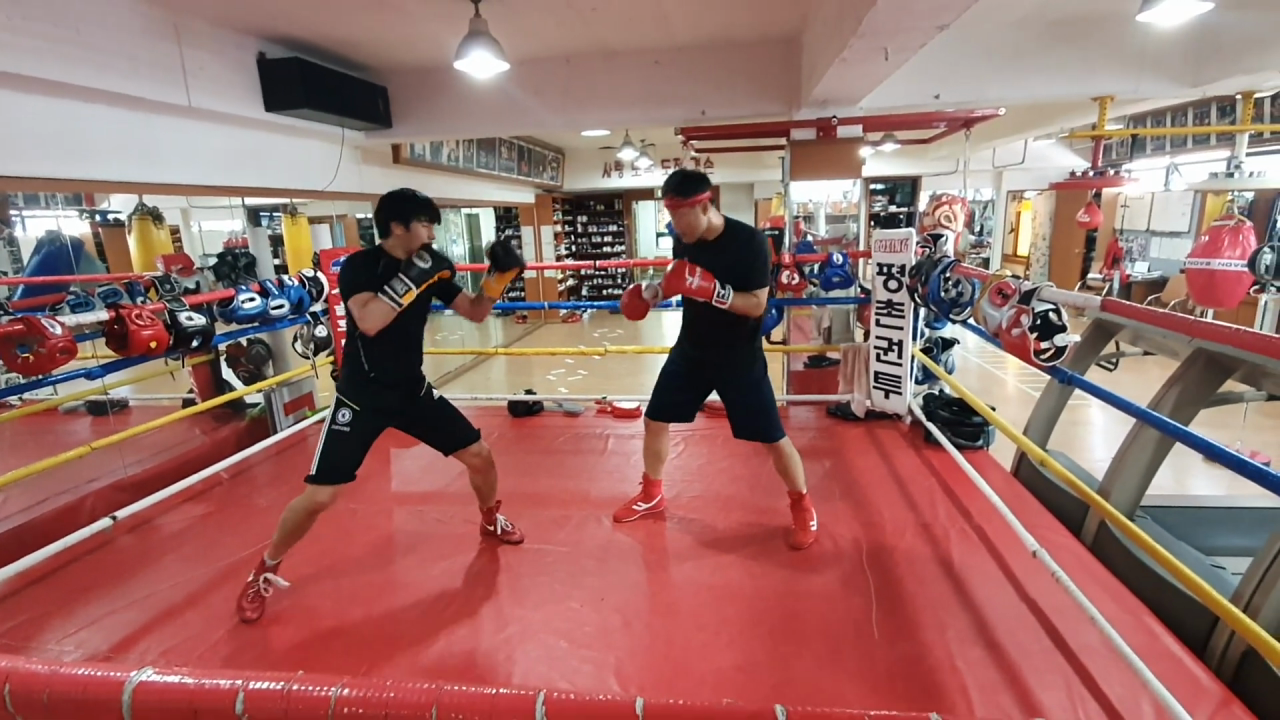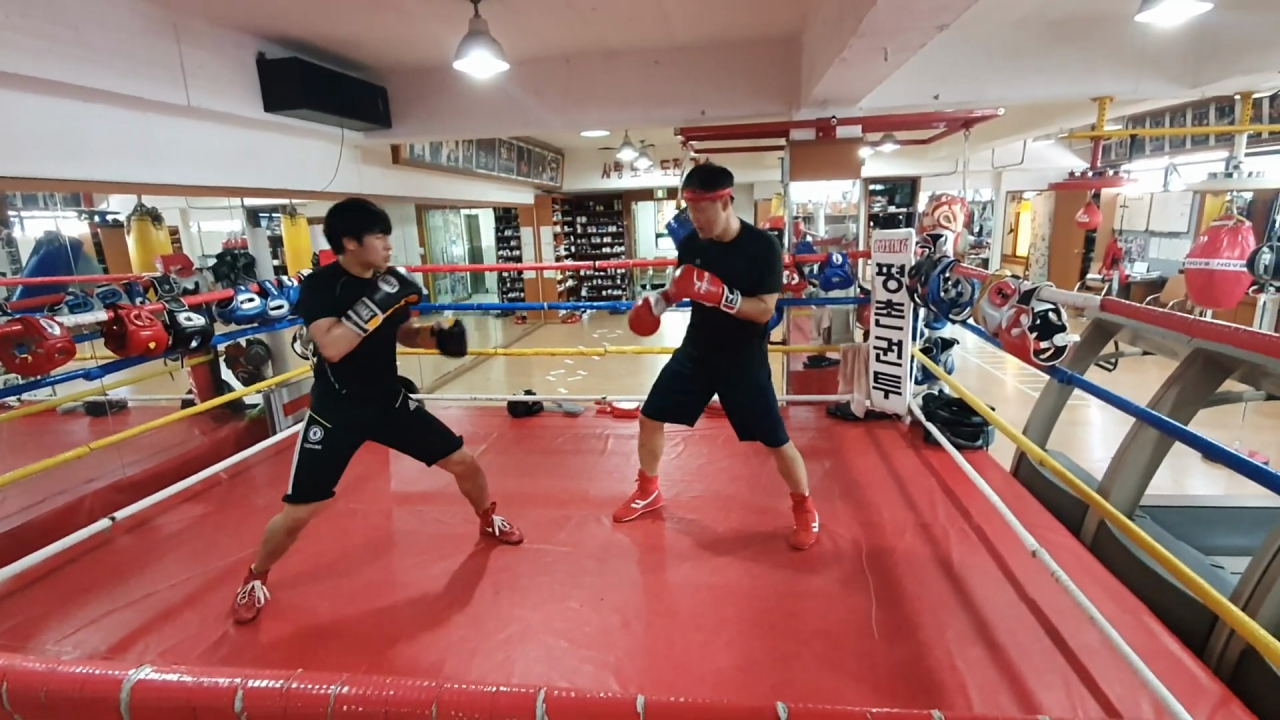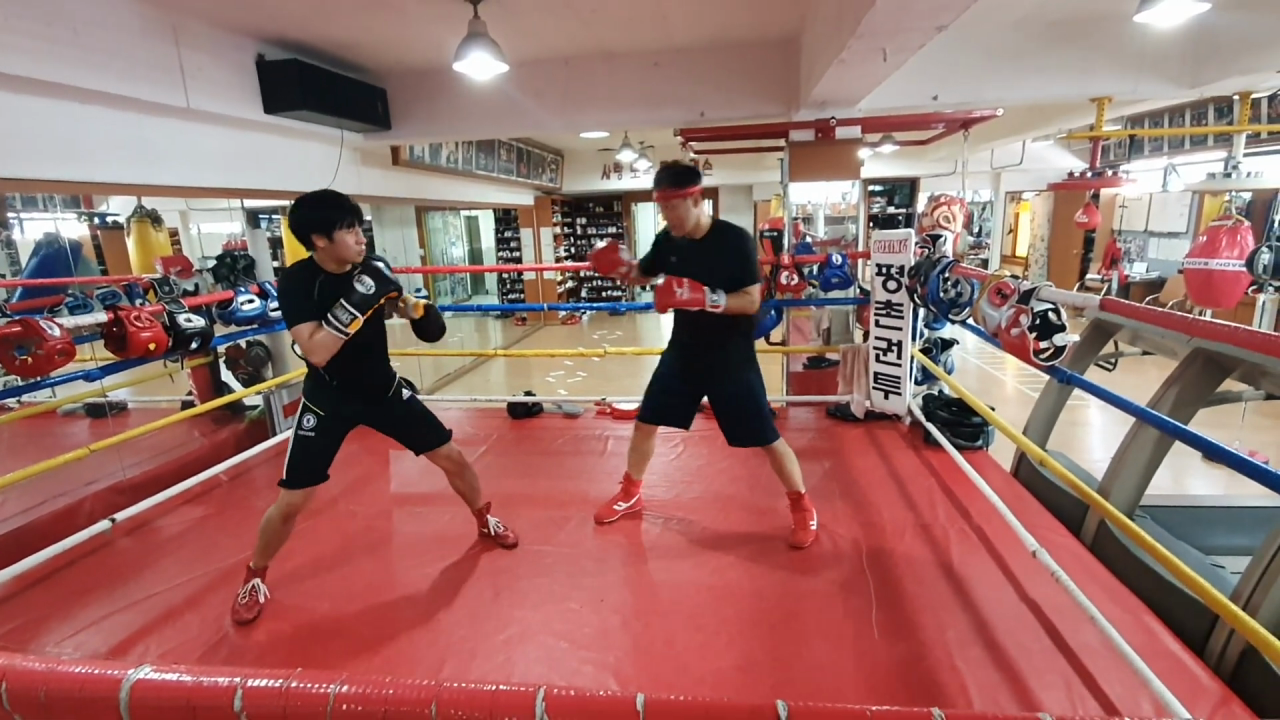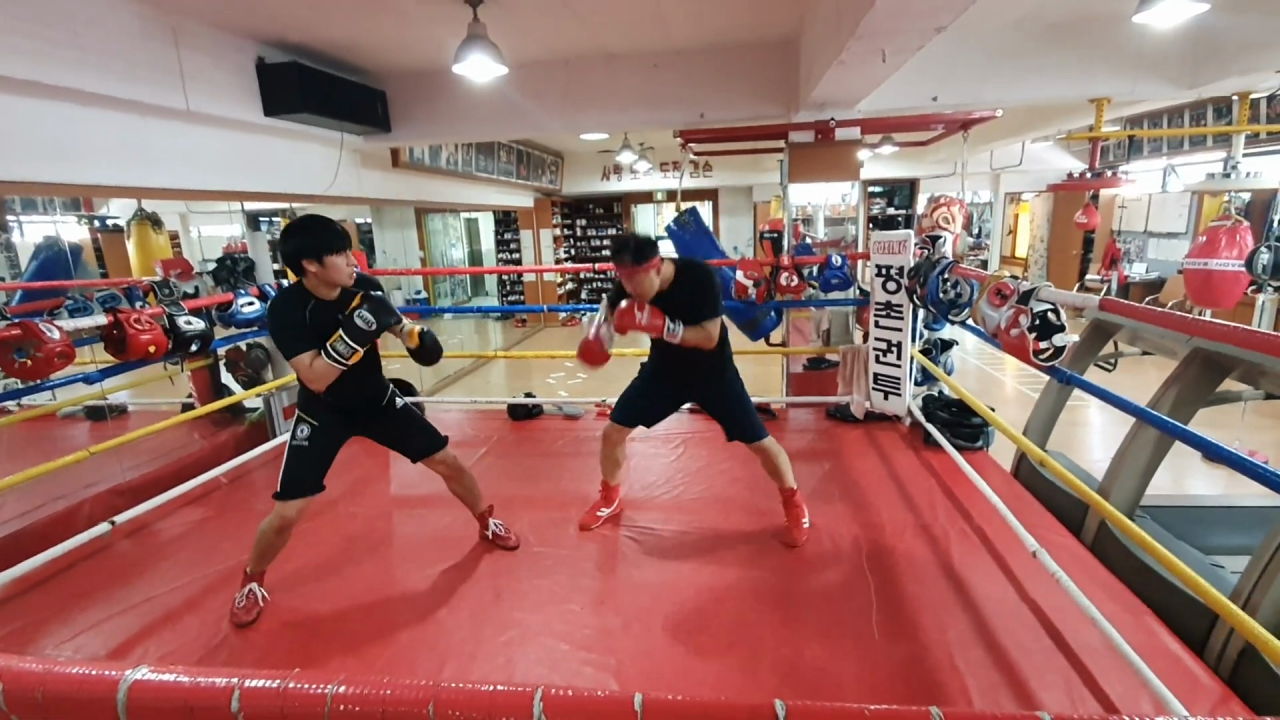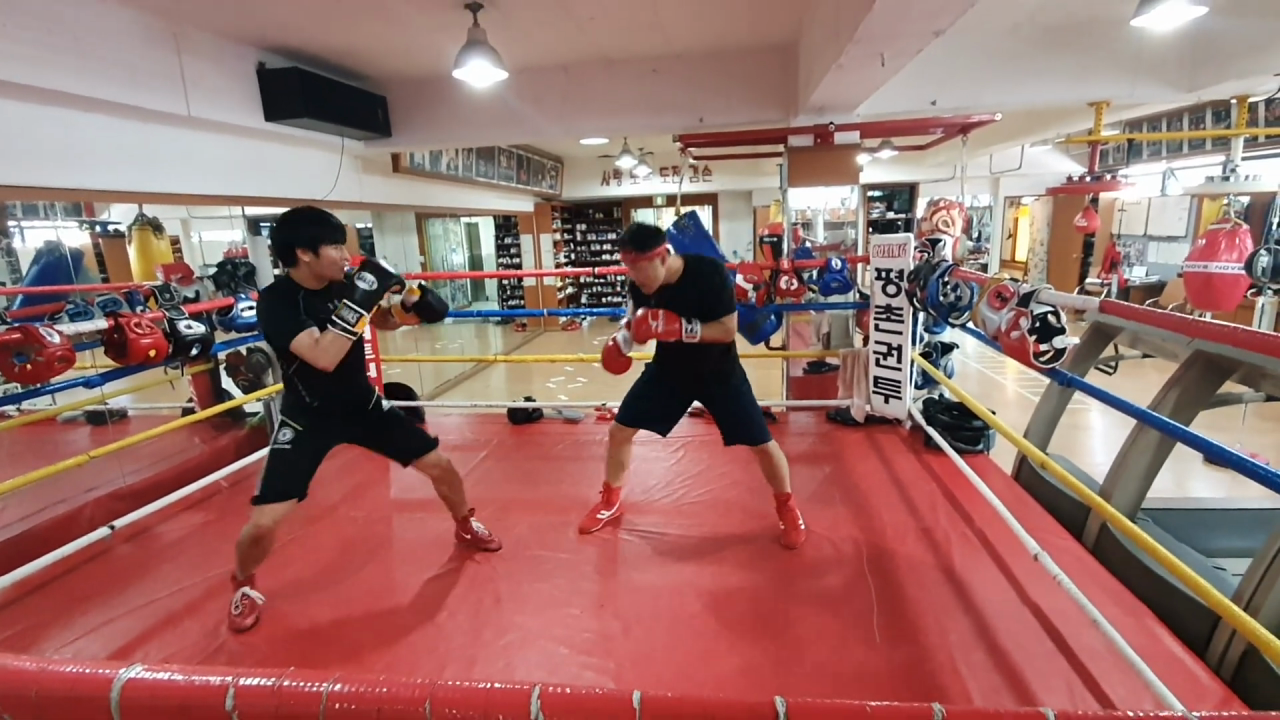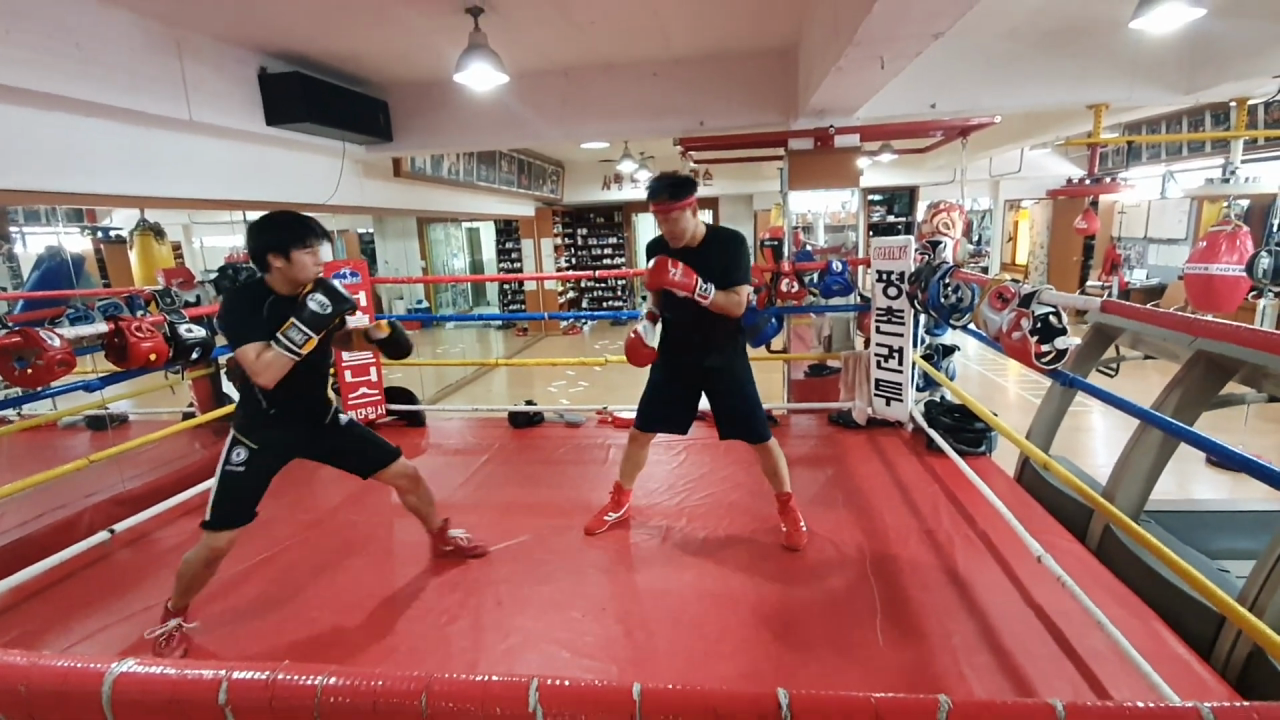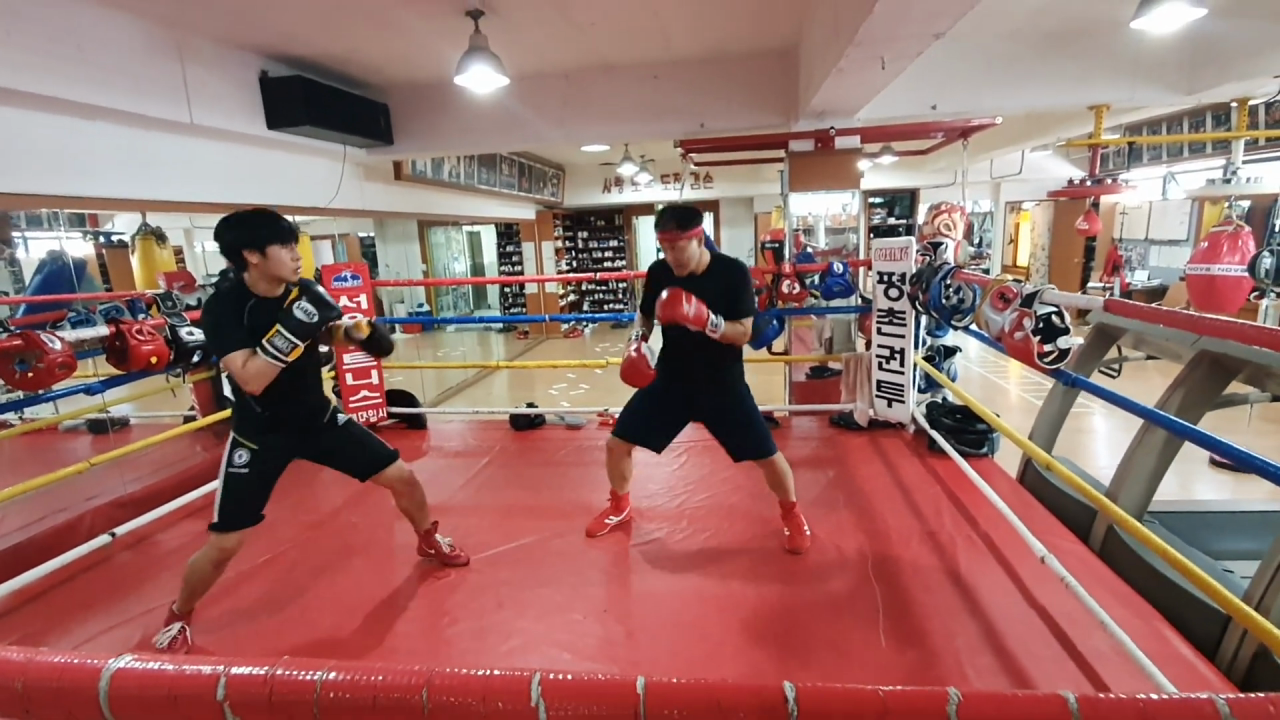
dt=0.2s
person 1, frame 1
left shoulder: (429, 267)
right shoulder: (361, 265)
left elbow: (476, 309)
right elbow: (369, 323)
left wrist: (500, 274)
right wrist: (412, 277)
left hip: (412, 390)
right hip: (362, 396)
left knee: (480, 455)
right knee: (317, 496)
left ankle: (491, 519)
right ankle: (266, 569)
person 1, frame 2
left shoulder: (388, 280)
right shoulder: (318, 286)
left elbow: (404, 332)
right elbow: (331, 348)
left wrist: (438, 335)
right wrist: (378, 302)
left hip: (390, 402)
right hip: (336, 412)
left knee: (465, 462)
right knee: (298, 513)
left ankle: (488, 520)
right ankle: (255, 577)
person 1, frame 3
left shoulder: (371, 265)
right shoulder: (296, 283)
left elbow: (397, 297)
right elbow: (316, 353)
left wrist: (418, 310)
right wrist: (356, 300)
left hip: (383, 390)
right hip: (328, 401)
left knee: (451, 457)
right knee: (292, 500)
left ankle: (485, 521)
right ankle: (255, 577)
person 1, frame 4
left shoulder: (359, 284)
right shoulder: (286, 309)
left elbow: (389, 320)
right elbow: (316, 381)
left wrist: (412, 334)
right wrist: (355, 330)
left hip: (377, 399)
right hip: (323, 415)
left knee: (449, 462)
right knee: (285, 513)
left ankle: (487, 522)
right ankle: (252, 581)
person 1, frame 5
left shoulder: (349, 279)
right shoulder: (277, 301)
left elbow: (379, 319)
right elbow: (324, 357)
left wrist: (414, 304)
right wrist: (360, 299)
left hip: (362, 405)
right hip: (307, 418)
left knee: (438, 463)
right knee: (265, 520)
left ankle: (466, 526)
right ankle: (244, 582)
person 1, frame 6
left shoulder: (315, 291)
right shoulder: (242, 304)
left elbow: (334, 343)
right elbow: (263, 374)
left wrist: (376, 335)
right wrist: (308, 319)
left hip: (320, 420)
right hip: (261, 433)
left knee: (406, 473)
right knee: (215, 544)
left ankle: (443, 537)
right ankle: (174, 615)
person 1, frame 7
left shoulder: (300, 291)
right shoulder: (223, 305)
right elbow: (251, 380)
left wrist: (358, 332)
right wrist: (295, 326)
left hip: (318, 419)
right hip: (260, 434)
left knee: (401, 476)
right knee: (225, 543)
left ankle: (430, 541)
right ankle: (178, 618)
person 2, frame 1
left shoulder: (750, 241)
right shoulder: (683, 243)
left elbow: (756, 306)
left wrist: (711, 290)
right wrist: (654, 290)
left hip: (740, 358)
right hip: (690, 351)
left knee: (773, 439)
right knee: (654, 421)
left ankle: (803, 508)
right ankle: (652, 493)
person 2, frame 2
left shoulder: (762, 246)
right shoulder: (691, 243)
left elbow: (765, 309)
left wrist: (717, 294)
right wrist: (659, 299)
left hip: (744, 360)
right hip: (694, 352)
left knee: (776, 441)
right knee: (651, 419)
left ankle: (804, 509)
right ankle: (647, 492)
person 2, frame 3
left shoulder: (735, 241)
right shoulder: (667, 239)
left elbow: (750, 302)
right elbow: (641, 276)
left wrist: (701, 296)
right wrist: (617, 258)
left hip: (731, 358)
right hip: (682, 353)
left knee: (766, 438)
right knee: (645, 424)
left ankle: (802, 508)
right ankle: (629, 494)
person 2, frame 4
left shoulder: (700, 276)
right shoulder: (629, 285)
left elbow: (710, 337)
right elbow: (611, 308)
left wrist: (660, 325)
right wrist: (598, 327)
left hip: (712, 372)
right hip: (663, 369)
left knee: (758, 440)
right knee: (613, 430)
left ankle: (793, 505)
right ankle: (609, 498)
person 2, frame 5
left shoulder: (710, 272)
right shoulder: (641, 282)
left elbow: (728, 328)
left wrist: (677, 328)
right wrist: (625, 332)
left hip: (719, 371)
right hip: (666, 367)
left knee: (761, 442)
right knee: (621, 431)
left ankle: (787, 507)
right ankle: (610, 500)
person 2, frame 6
left shoulder: (731, 244)
right shoulder: (657, 249)
left elbow: (738, 305)
left wrist: (692, 285)
right wrist: (646, 320)
left hip: (725, 361)
right hip: (673, 359)
left knee: (761, 439)
right knee: (641, 432)
left ankle: (788, 509)
right ankle: (620, 501)
person 2, frame 7
left shoulder: (734, 274)
right shoulder: (658, 273)
left elbow: (743, 333)
right elbow: (647, 318)
left wrist: (701, 317)
right wrist: (639, 343)
left hip: (722, 379)
right hip: (668, 377)
left knee: (764, 453)
right knee: (618, 443)
left ankle: (791, 514)
right ankle: (619, 507)
